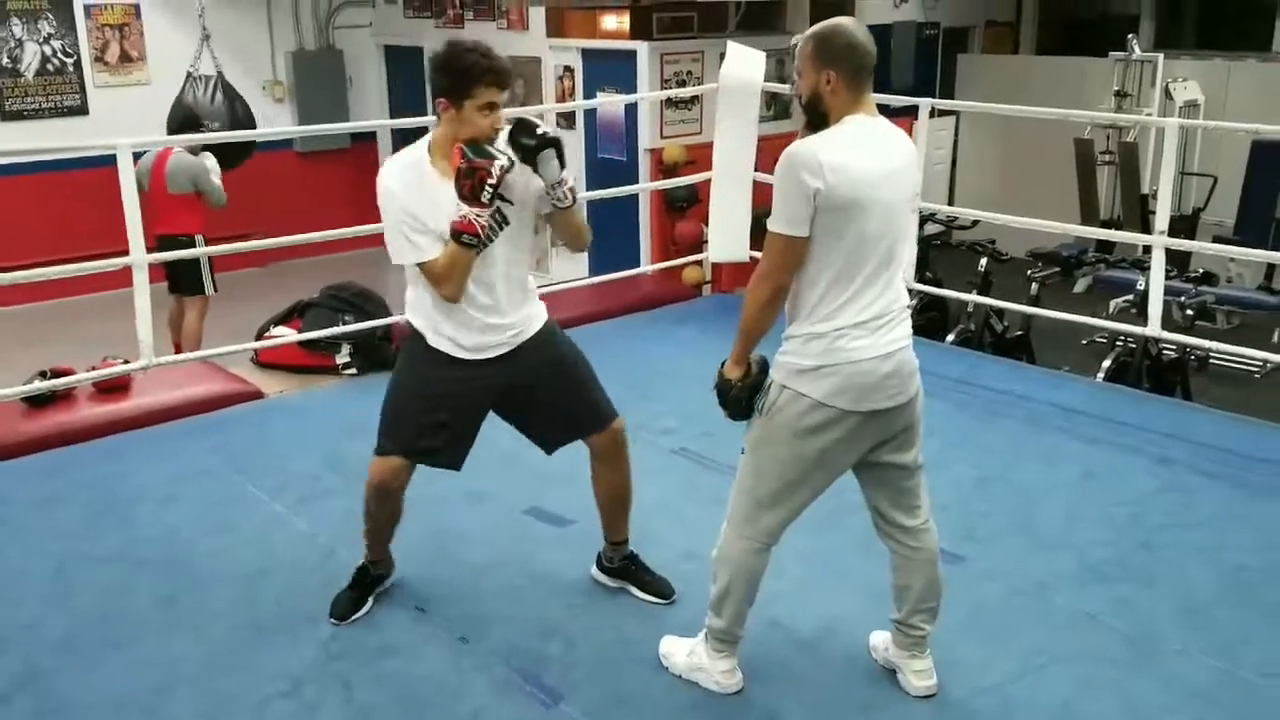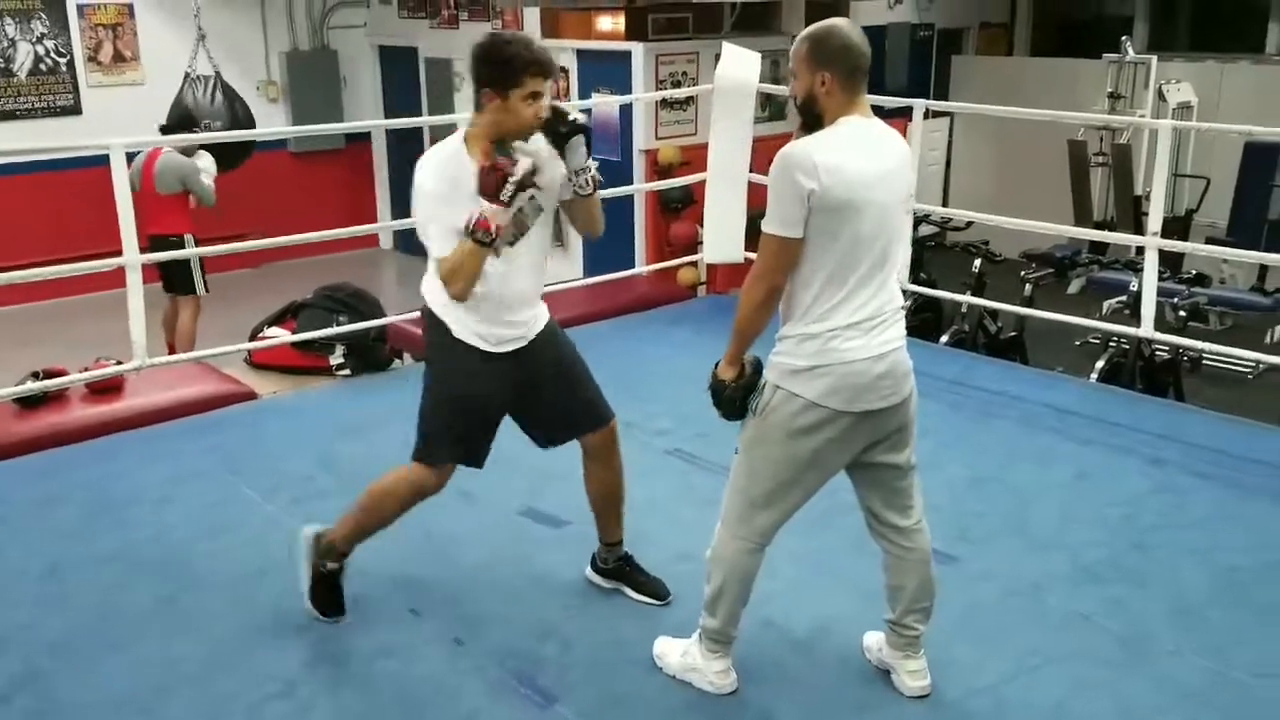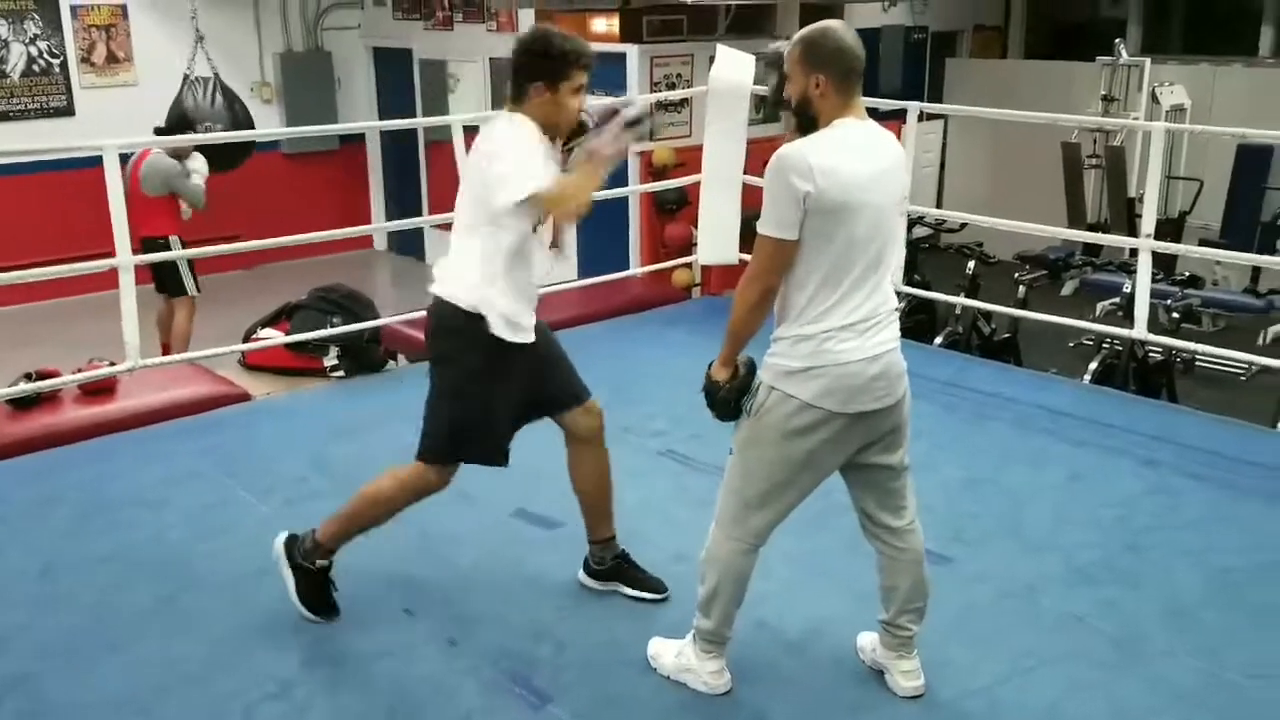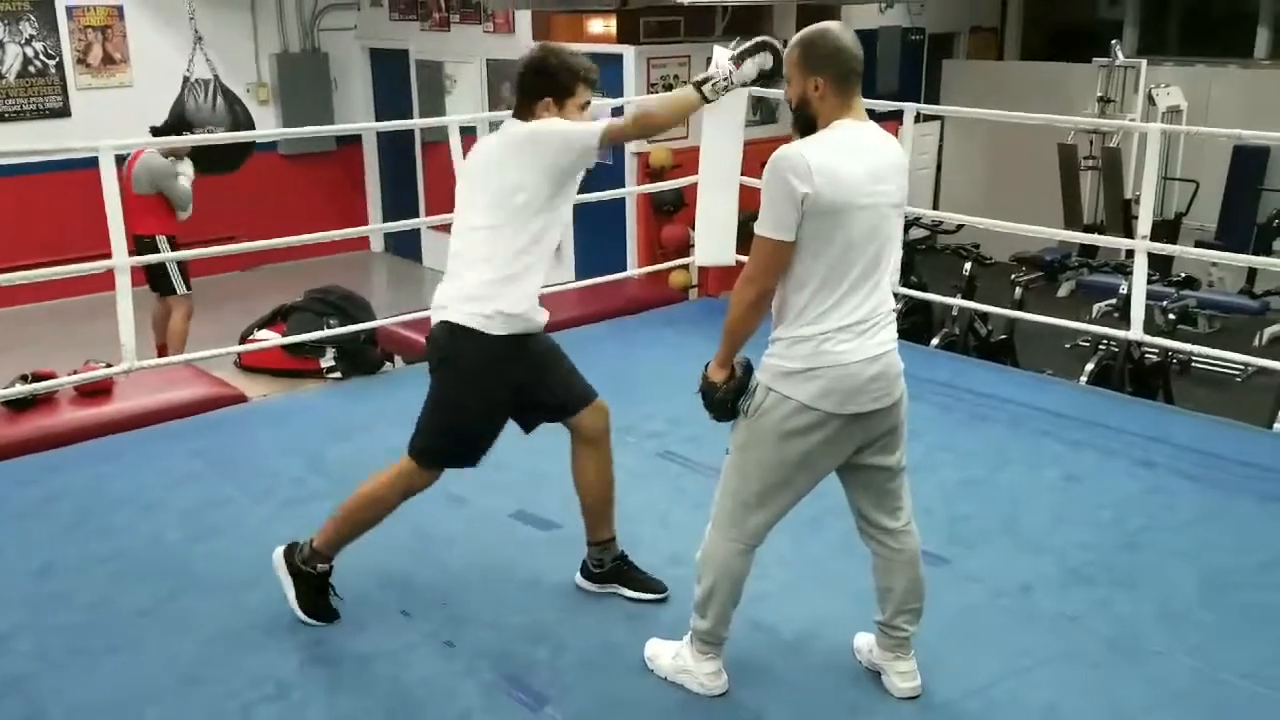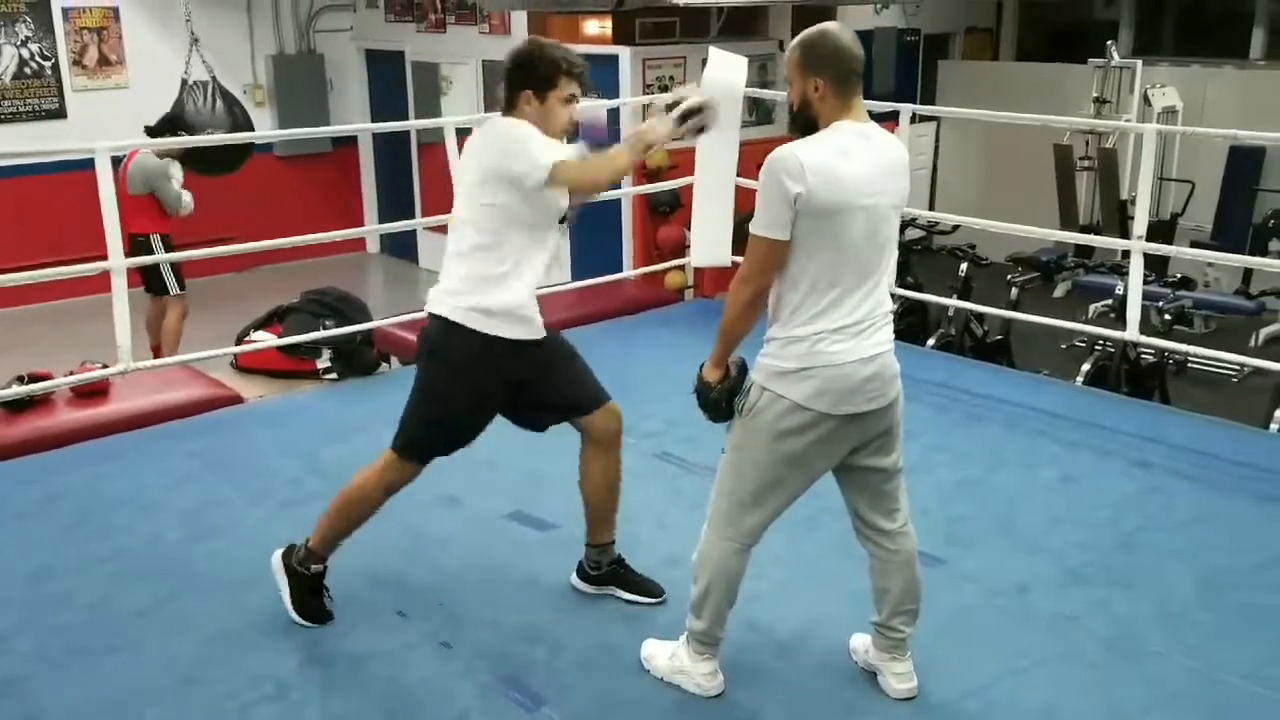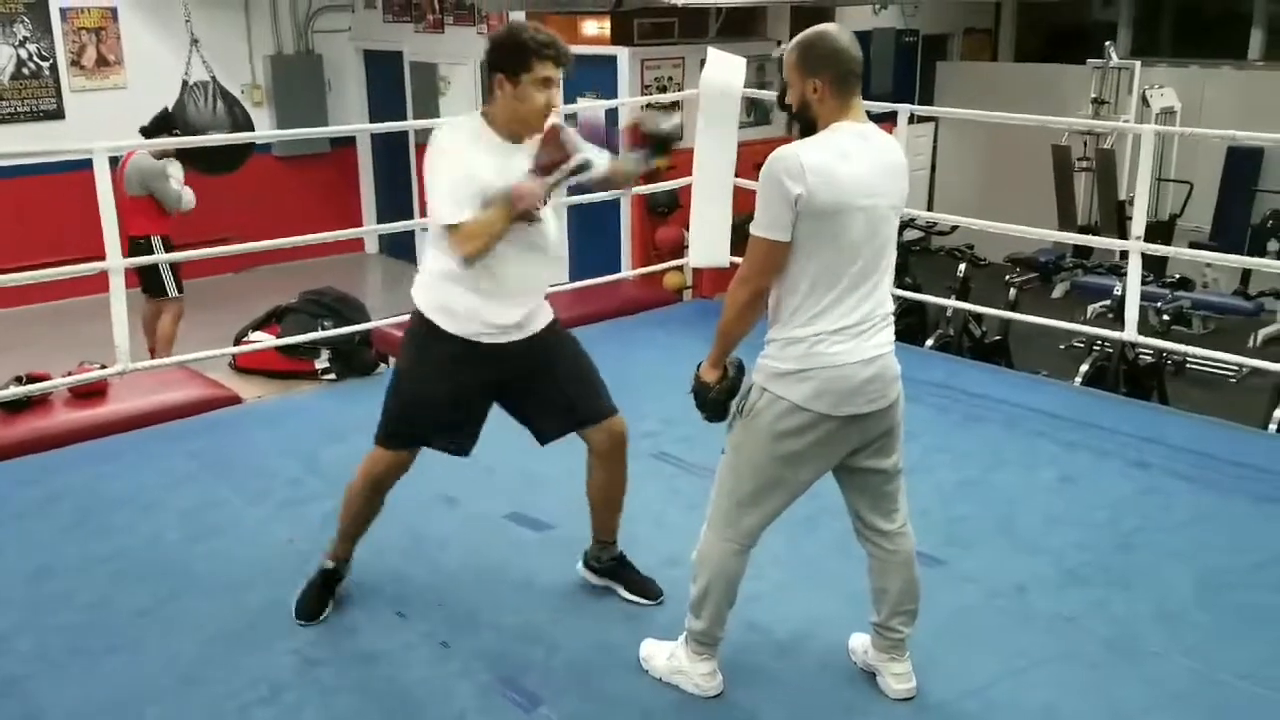
dt=0.1s
person 1, frame 1
left shoulder: (807, 158)
right shoulder: (902, 146)
left elbow: (773, 278)
left wrist: (739, 358)
right wrist: (814, 118)
left hip: (821, 380)
right hip: (895, 372)
left knee: (750, 522)
right knee: (907, 519)
left ankle: (717, 655)
right ankle: (913, 654)
person 1, frame 2
left shoulder: (802, 159)
right shoulder: (896, 147)
left elbow: (768, 279)
left wrist: (733, 359)
right wrist: (809, 122)
left hip: (814, 381)
right hip: (889, 372)
left knee: (744, 522)
right knee: (901, 519)
left ankle: (712, 656)
right ankle: (907, 655)
person 1, frame 3
left shoulder: (796, 162)
right shoulder: (891, 150)
left elbow: (761, 280)
left wrist: (726, 360)
right wrist: (800, 119)
left hip: (808, 382)
right hip: (882, 374)
left knee: (738, 524)
right knee: (894, 520)
left ankle: (706, 657)
right ankle: (901, 656)
person 1, frame 4
left shoulder: (795, 163)
right shoulder: (891, 151)
left elbow: (759, 281)
left wrist: (723, 360)
right wrist: (803, 123)
left hip: (805, 383)
right hip: (880, 374)
left knee: (735, 524)
right knee: (890, 521)
left ankle: (703, 657)
right ankle: (898, 656)
person 1, frame 5
left shoulder: (791, 163)
right shoulder: (893, 154)
left elbow: (753, 282)
left wrist: (718, 359)
right wrist: (808, 123)
left hip: (800, 383)
right hip: (875, 376)
left knee: (730, 524)
right knee: (886, 522)
left ankle: (698, 658)
right ankle: (893, 657)
person 1, frame 6
left shoulder: (792, 164)
right shoulder: (892, 154)
left elbow: (753, 283)
left wrist: (715, 360)
right wrist: (807, 127)
left hip: (800, 384)
right hip: (877, 377)
left knee: (730, 525)
right knee: (886, 523)
left ankle: (698, 658)
right ankle: (893, 658)
person 2, frame 1
left shoulder: (519, 150)
right shoulder: (402, 177)
left elbow: (578, 239)
right elbow: (445, 284)
left wrist: (553, 172)
right wrist: (475, 209)
left hip: (526, 333)
right hip: (445, 343)
left knee: (609, 437)
right knee: (388, 472)
left ankle: (617, 558)
right ankle: (374, 567)
person 2, frame 2
left shoulder: (542, 145)
right shoulder: (441, 168)
left elbow: (592, 229)
right elbow: (457, 285)
left wrist: (578, 160)
right wrist: (495, 209)
left hip: (528, 329)
right hip: (462, 337)
left knee: (602, 435)
right knee: (430, 474)
left ankle: (610, 558)
right ankle: (329, 552)
person 2, frame 3
left shoulder: (530, 139)
right shoulder: (510, 137)
left elbow: (552, 214)
right elbow: (562, 206)
left wrist: (603, 147)
right wrist: (605, 149)
left hip: (509, 319)
right hip: (473, 323)
left knee: (586, 423)
right knee: (436, 471)
left ankle: (605, 557)
right ankle: (312, 551)
person 2, frame 4
left shoulder: (501, 151)
right shoulder: (539, 139)
right elbow: (642, 121)
right wrist: (721, 78)
left hip: (508, 329)
right hip: (477, 335)
left knee: (593, 422)
right knee: (420, 470)
left ankle: (602, 561)
right ankle: (308, 559)
person 2, frame 5
left shoulder: (525, 148)
right shoulder: (501, 139)
right elbow: (589, 178)
right wrist: (662, 127)
left hip: (520, 327)
right hip: (466, 334)
left knee: (604, 425)
right knee: (402, 466)
left ankle: (600, 563)
right ankle: (304, 560)
person 2, frame 6
left shoulder: (546, 138)
right shoulder: (454, 143)
left elbow: (615, 175)
right elbow: (467, 247)
left wrist: (647, 153)
right wrist: (522, 191)
left hip: (529, 328)
right hip: (451, 332)
left knee: (610, 434)
right knee: (388, 459)
left ankle: (603, 556)
right ankle: (334, 565)
person 3, frame 1
left shoulder: (147, 160)
right shoulder: (192, 164)
left elbow: (137, 188)
right elbow: (220, 200)
right wrist: (213, 175)
left hip: (163, 240)
right hip: (188, 240)
left knee: (179, 300)
right knee: (196, 306)
left ankle: (180, 354)
person 3, frame 2
left shoulder: (141, 160)
right shoulder: (182, 164)
left elbow: (134, 188)
right elbow: (209, 200)
right wrist: (205, 175)
left hip: (156, 240)
right hip: (178, 240)
left knee: (174, 299)
right knee: (189, 306)
left ankle: (173, 355)
person 3, frame 3
left shoulder: (139, 159)
right shoulder: (168, 167)
right elbow: (198, 201)
right wrist: (197, 175)
left hip: (149, 240)
right hip: (167, 241)
left knee: (169, 300)
right knee: (185, 306)
left ankle: (167, 355)
person 3, frame 4
left shoulder: (138, 159)
right shoulder: (160, 165)
right elbow: (183, 202)
right wrist: (184, 177)
left hip: (144, 240)
right hip: (158, 241)
left knee: (164, 300)
right knee: (182, 306)
left ankle: (163, 357)
person 3, frame 5
left shoulder: (136, 159)
right shoulder: (153, 166)
right elbow: (174, 206)
right wrist: (175, 180)
left hip: (139, 240)
right hip: (152, 241)
left knee: (158, 301)
right knee: (177, 306)
left ankle: (157, 358)
person 3, frame 6
left shoulder: (132, 160)
right shoulder: (150, 167)
right elbow: (174, 204)
right wrist: (175, 179)
left hip: (139, 240)
right hip: (152, 242)
left knee: (154, 301)
right knee: (173, 308)
left ankle: (155, 358)
